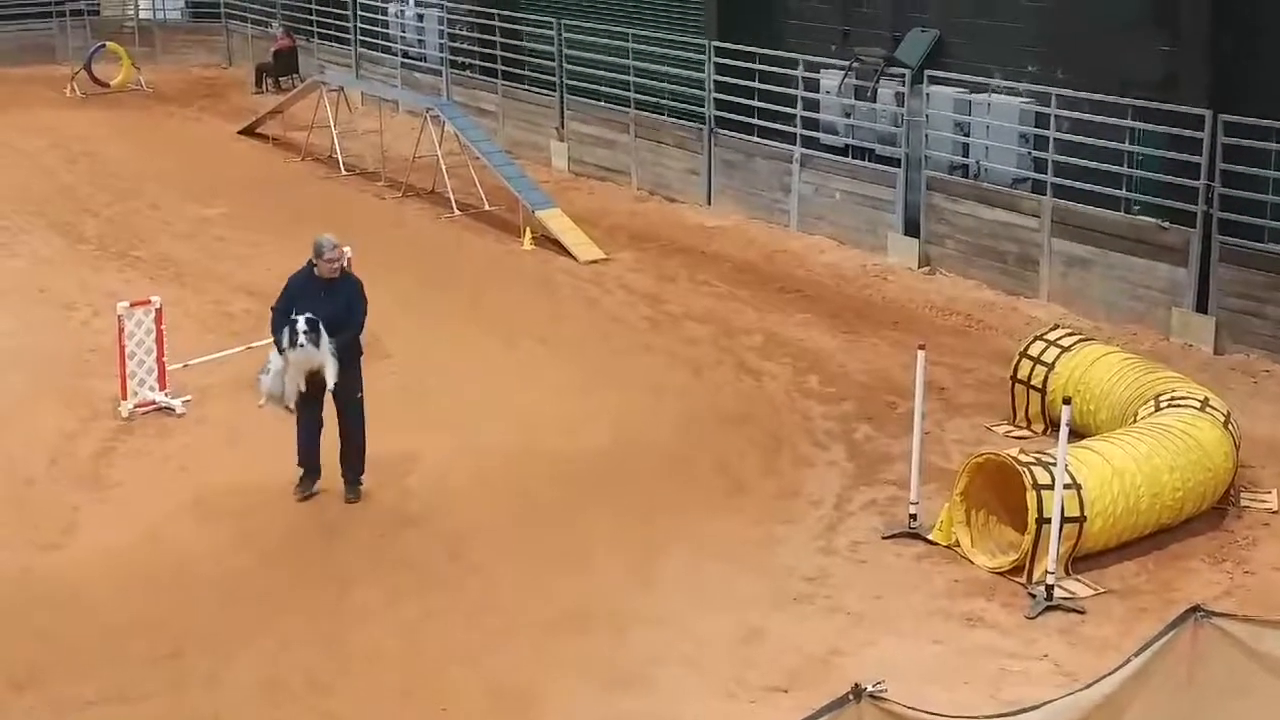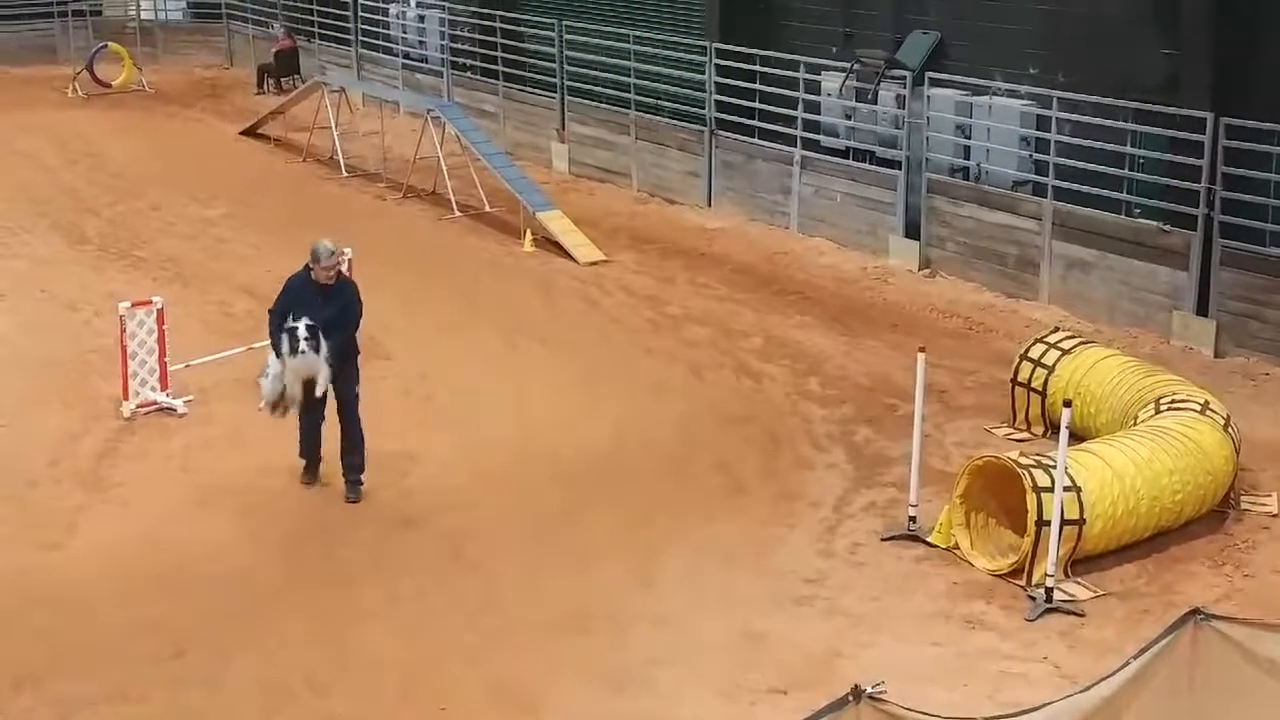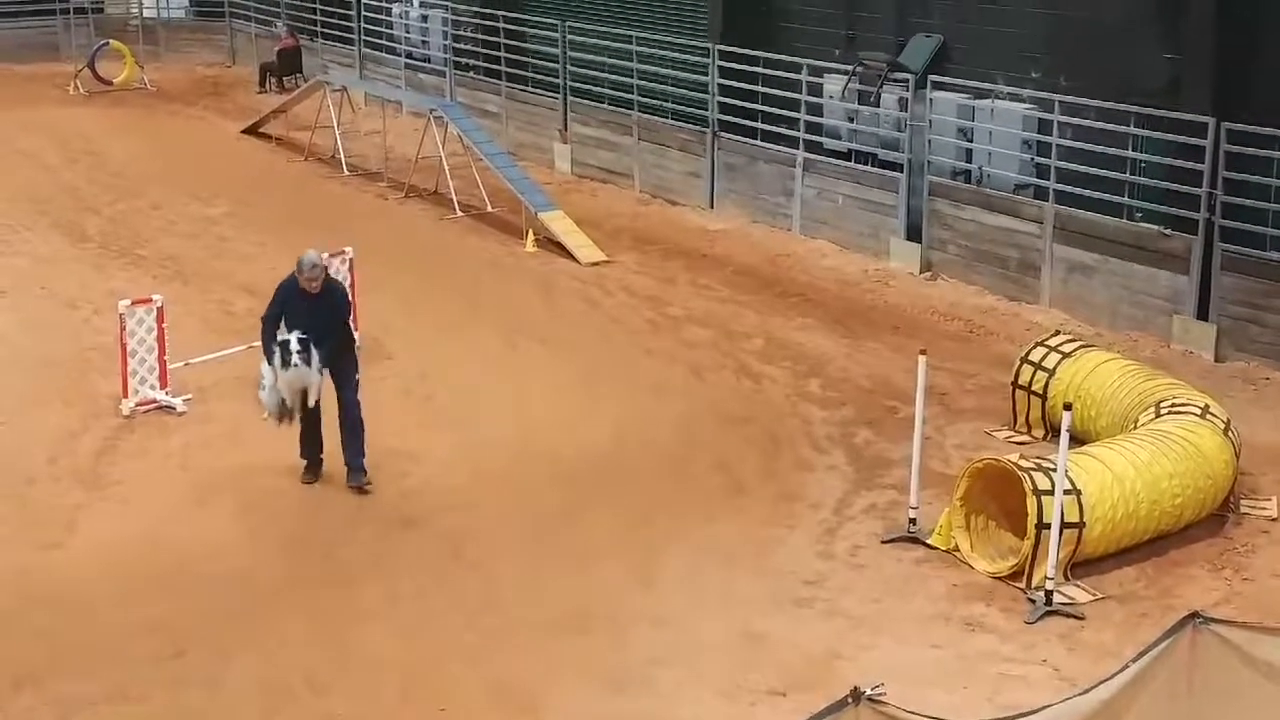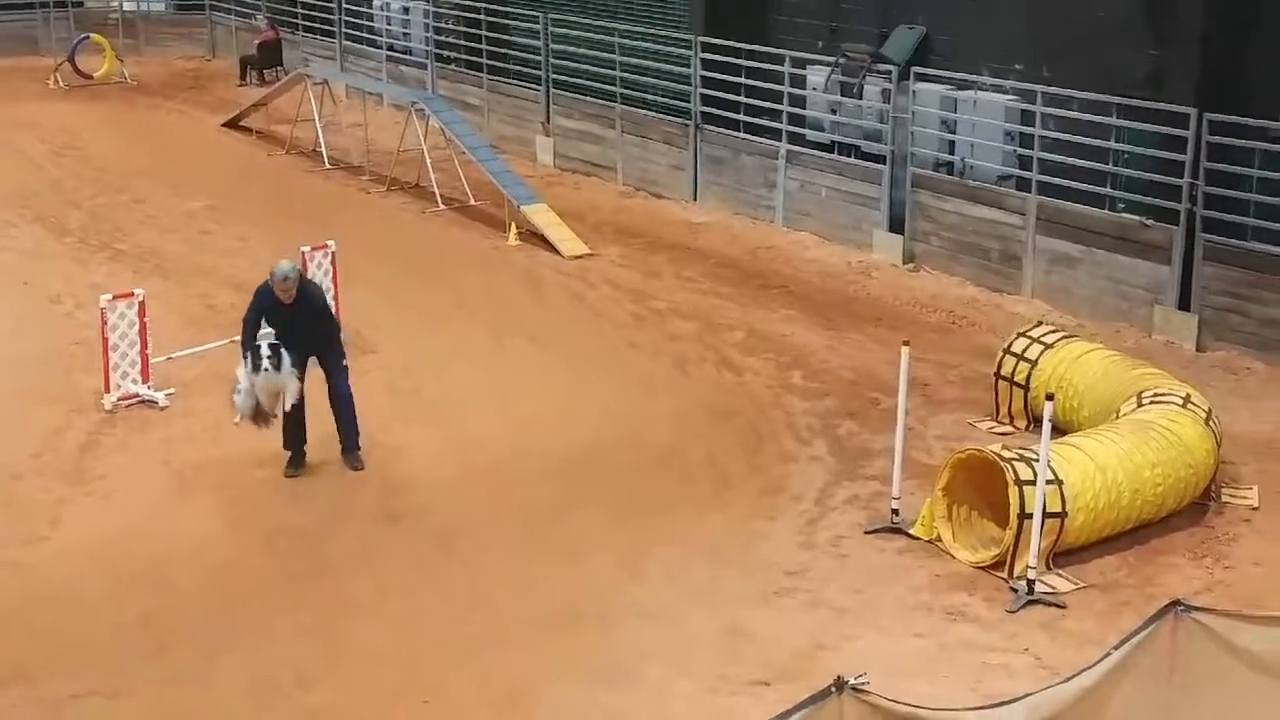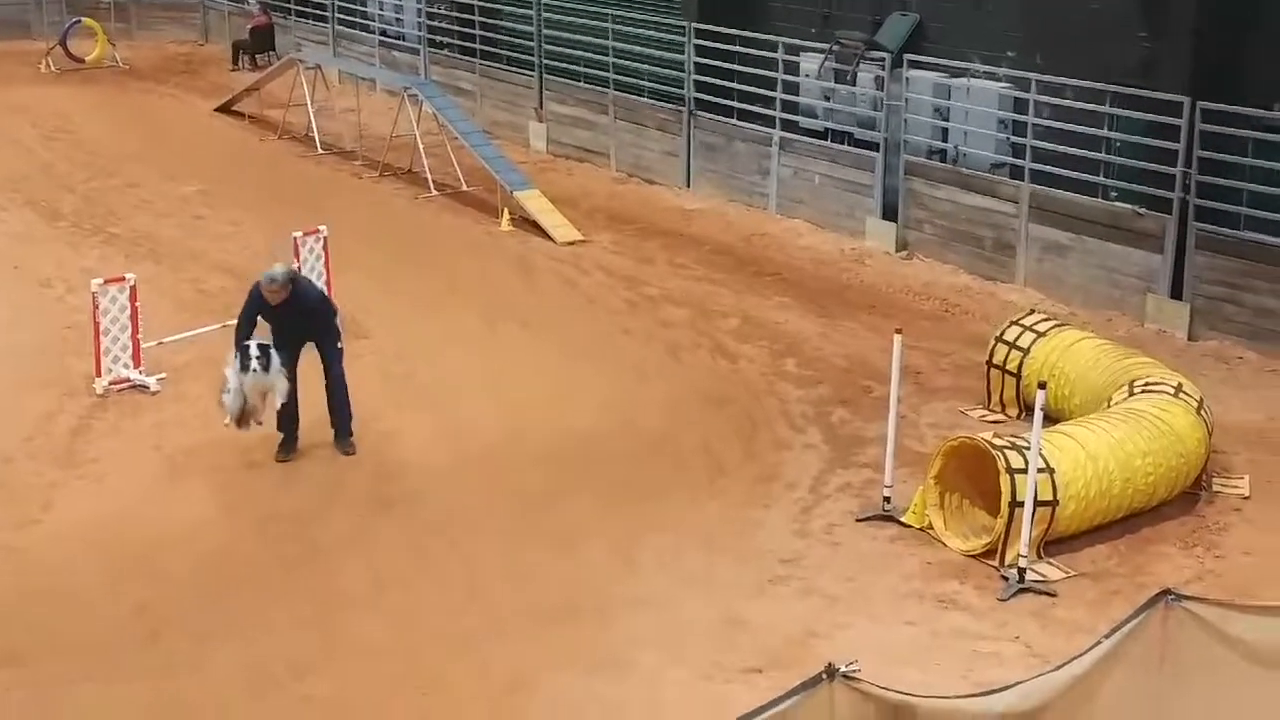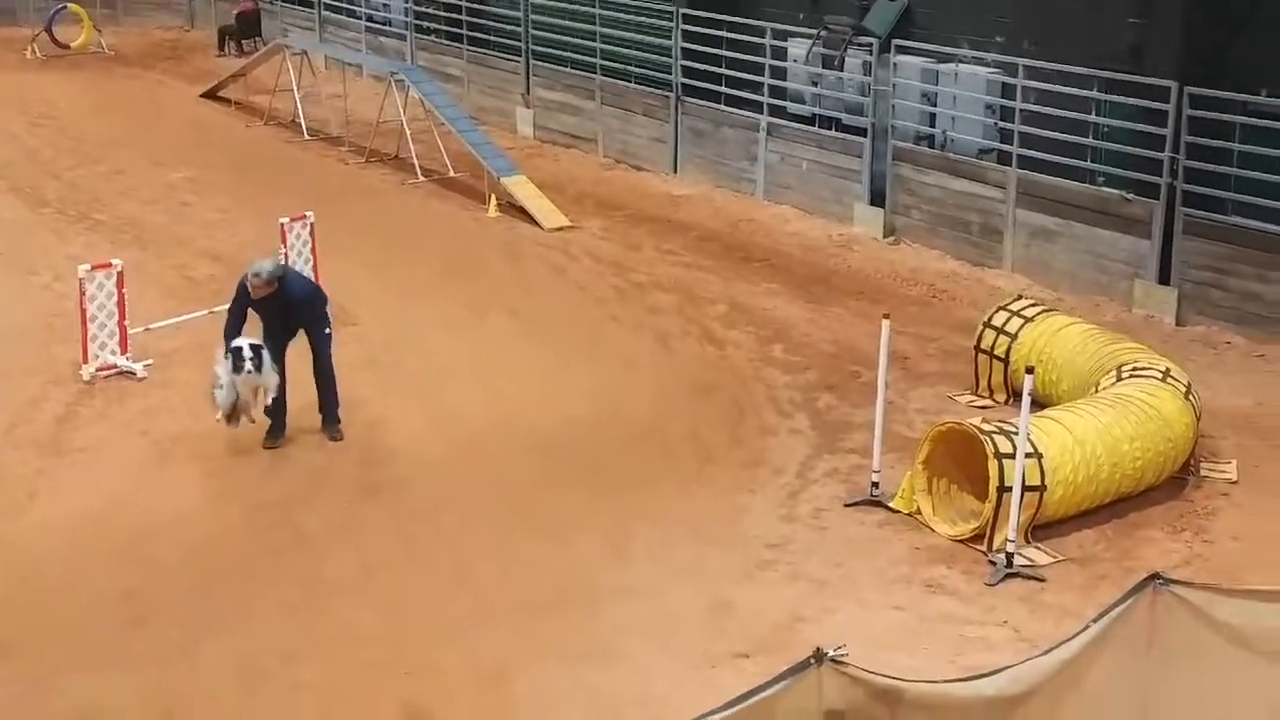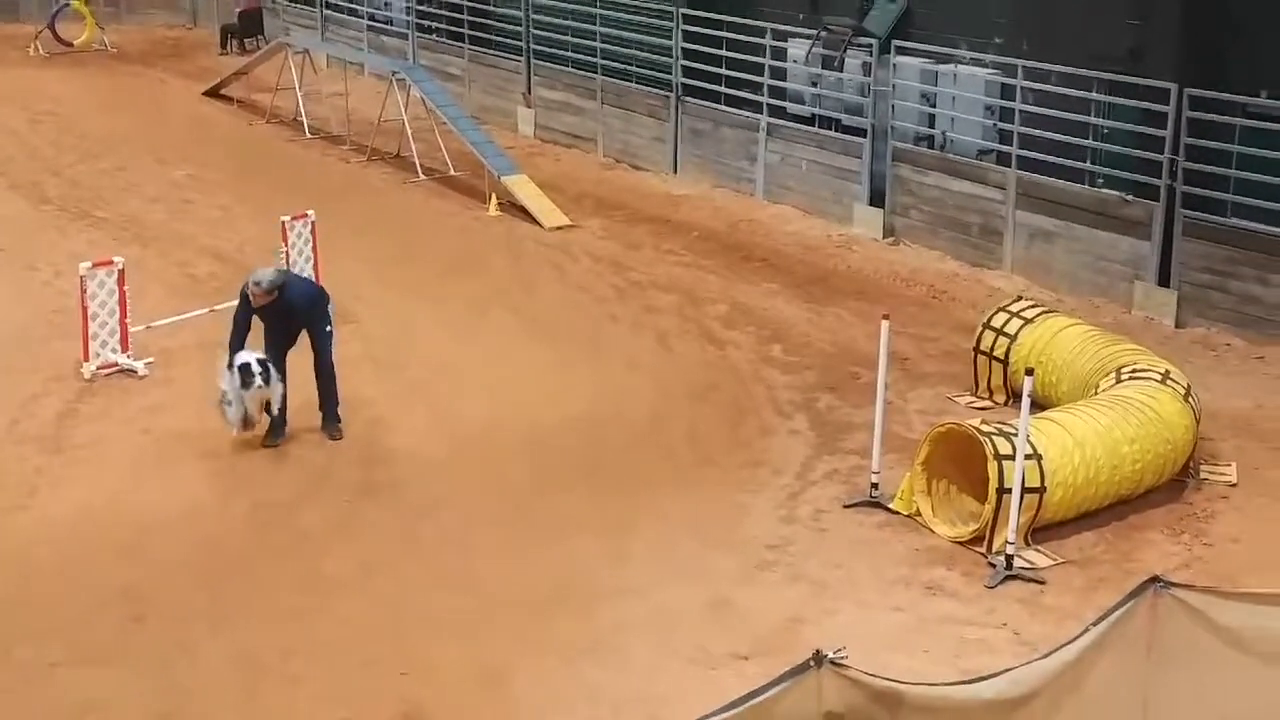
dt=0.2s
person 1, frame 1
left shoulder: (352, 285)
right shoulder: (299, 281)
left elbow: (356, 327)
right elbow: (279, 314)
left wrist: (330, 350)
right wrist: (284, 346)
left hip: (344, 360)
left knee: (351, 418)
right knee: (307, 416)
left ankle: (352, 479)
right ankle: (309, 474)
person 1, frame 2
left shoulder: (348, 288)
right shoulder: (296, 284)
left elbow: (351, 328)
right elbow: (277, 316)
left wrist: (327, 353)
right wrist: (280, 349)
left hip: (342, 357)
left knee: (349, 415)
right knee: (310, 411)
left ankle: (353, 479)
right ankle: (311, 462)
person 1, frame 3
left shoulder: (337, 292)
right shoulder: (286, 289)
left elbow: (341, 333)
right elbow: (269, 323)
left wrist: (319, 361)
right wrist: (272, 358)
left hip: (339, 351)
left knee: (349, 404)
right knee: (308, 406)
left ankle: (355, 469)
right ankle: (312, 461)
person 1, frame 4
left shoulder: (314, 295)
right shoulder: (263, 293)
left elbow: (316, 336)
right elbow: (250, 326)
left wrist: (293, 364)
left hip: (324, 341)
right hip: (290, 343)
left knee: (339, 388)
left ankle: (350, 448)
right ankle: (296, 454)
person 1, frame 5
left shoulder: (309, 297)
right shoulder: (258, 292)
left elbow: (309, 333)
right elbow: (245, 325)
left hip: (321, 326)
right hip: (285, 329)
left knee: (334, 373)
right knee: (285, 376)
left ankle: (343, 434)
right ankle: (289, 438)
person 1, frame 6
left shoulder: (296, 292)
right shoulder: (247, 285)
left elbow: (290, 330)
right elbow: (235, 319)
left hip: (312, 311)
right hip: (276, 316)
left knee: (323, 360)
right knee: (273, 363)
left ankle: (330, 420)
right ankle: (277, 425)
person 1, frame 7
left shoulder: (296, 298)
right shoulder: (249, 291)
left elbow: (289, 337)
right elbow: (239, 329)
left hip: (314, 310)
right hip: (277, 318)
left knee: (324, 360)
right knee: (274, 364)
left ankle: (330, 419)
right ankle: (277, 424)
